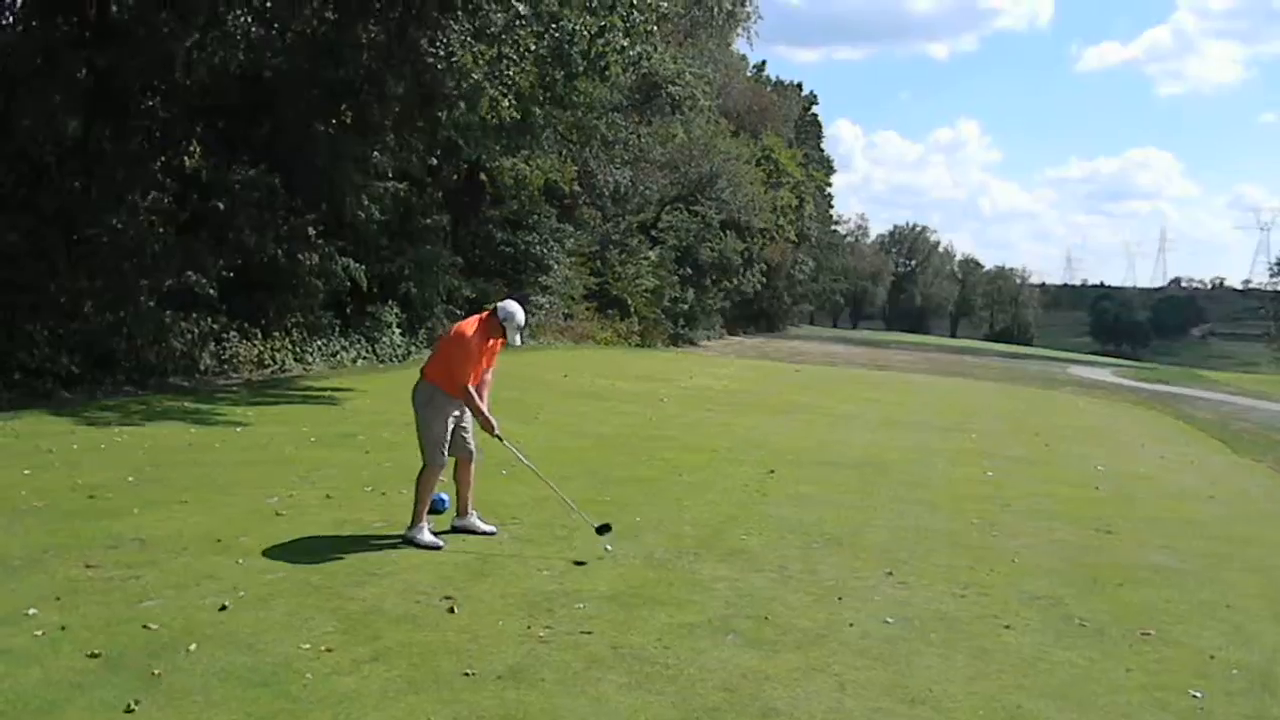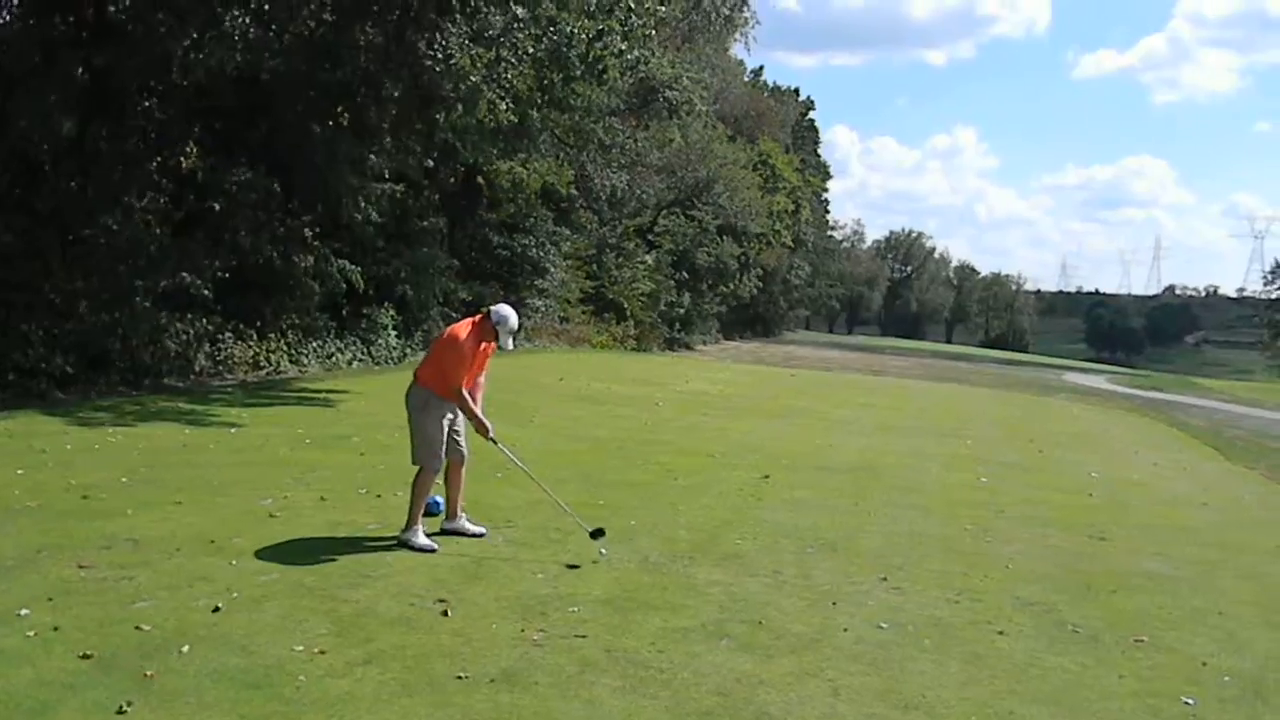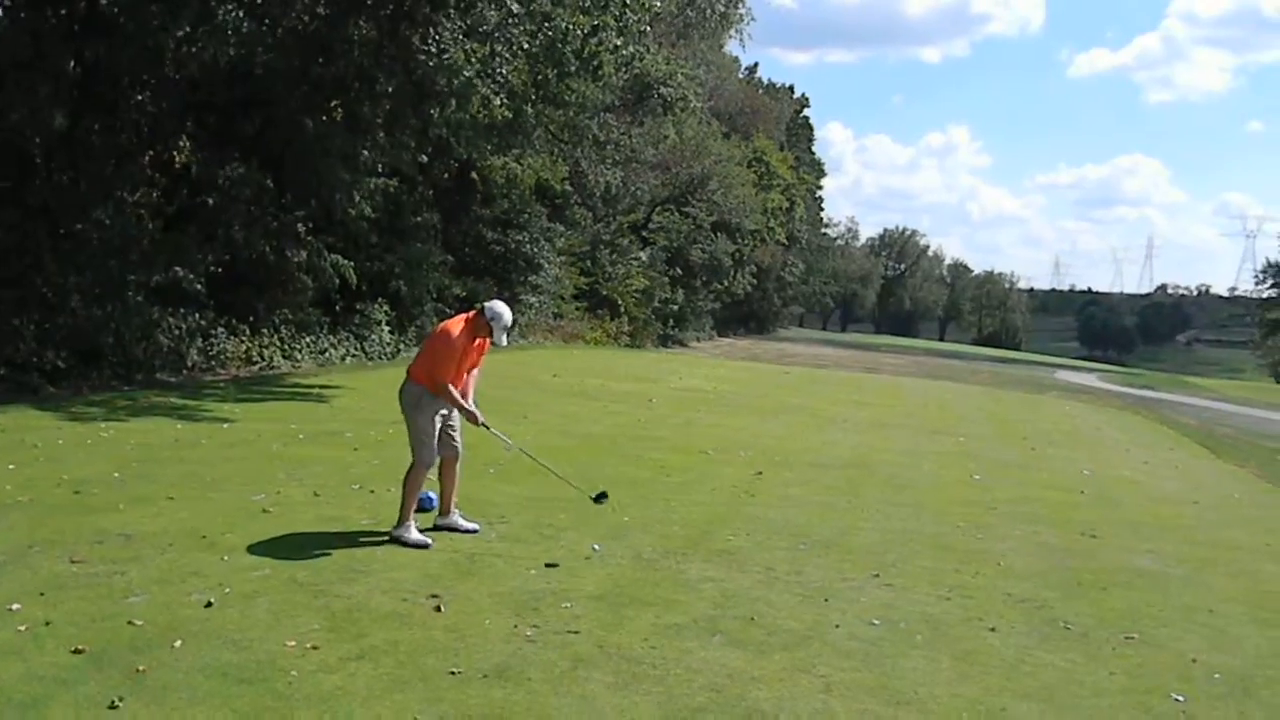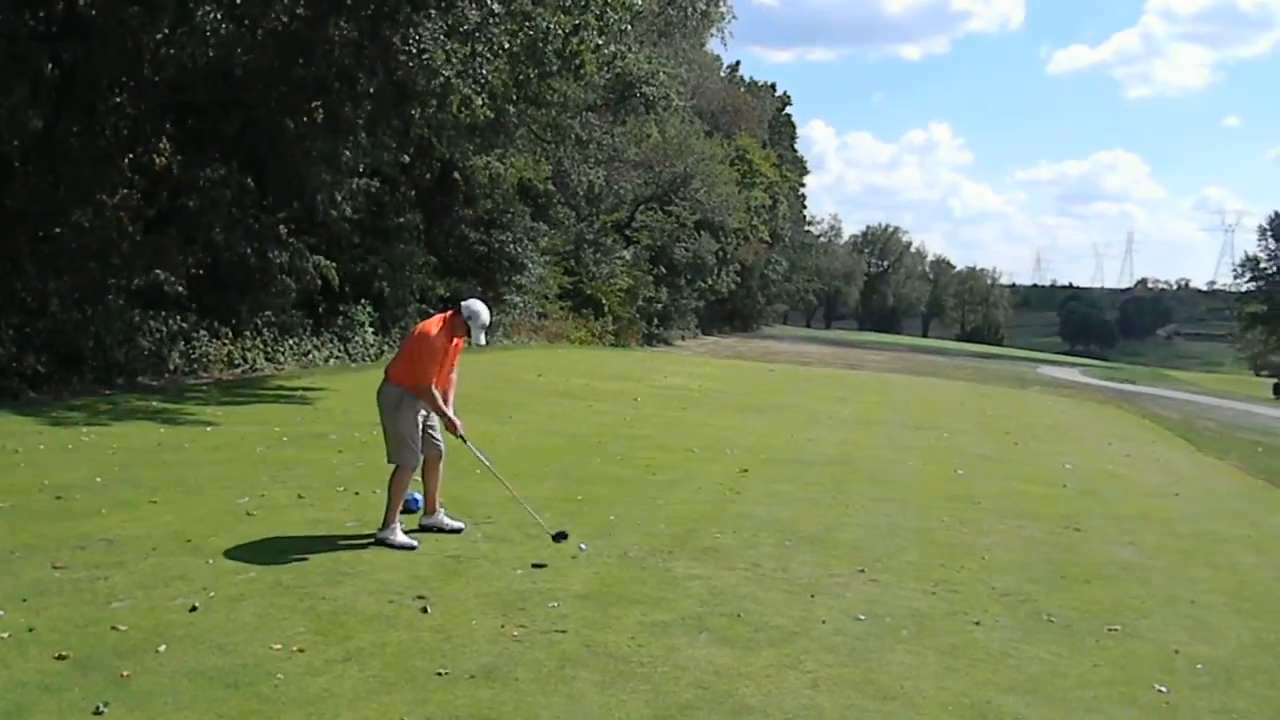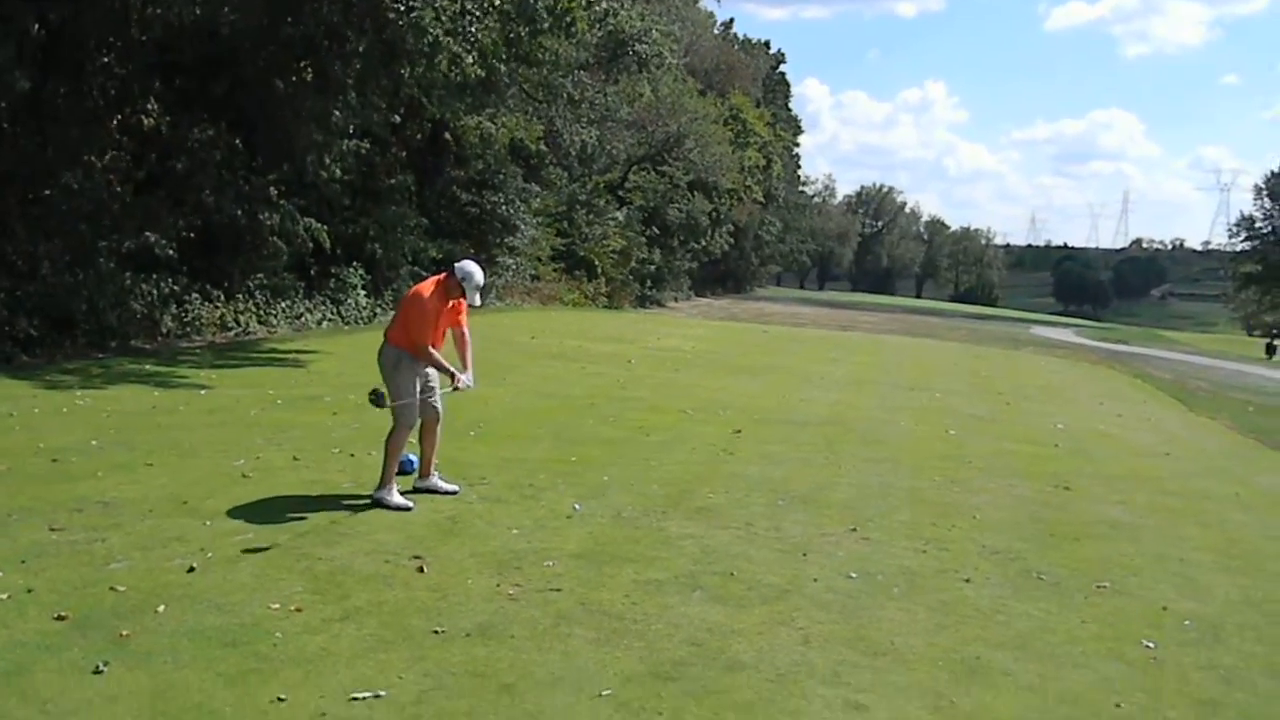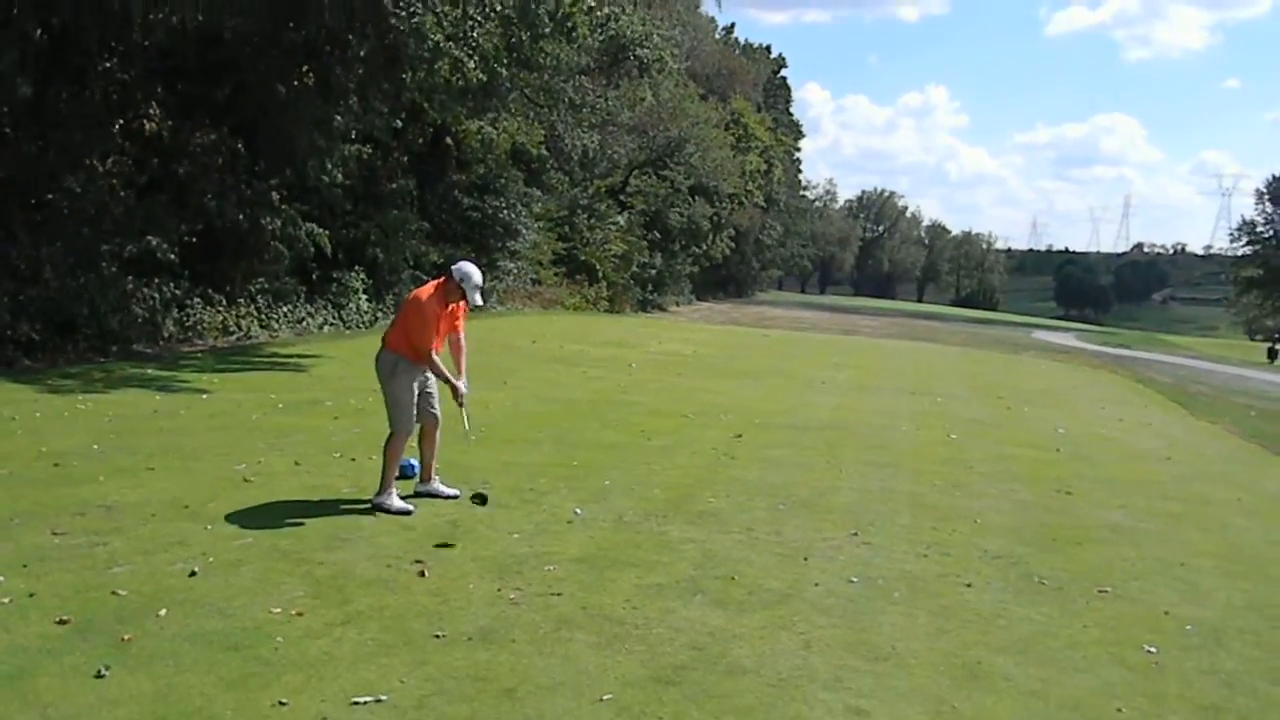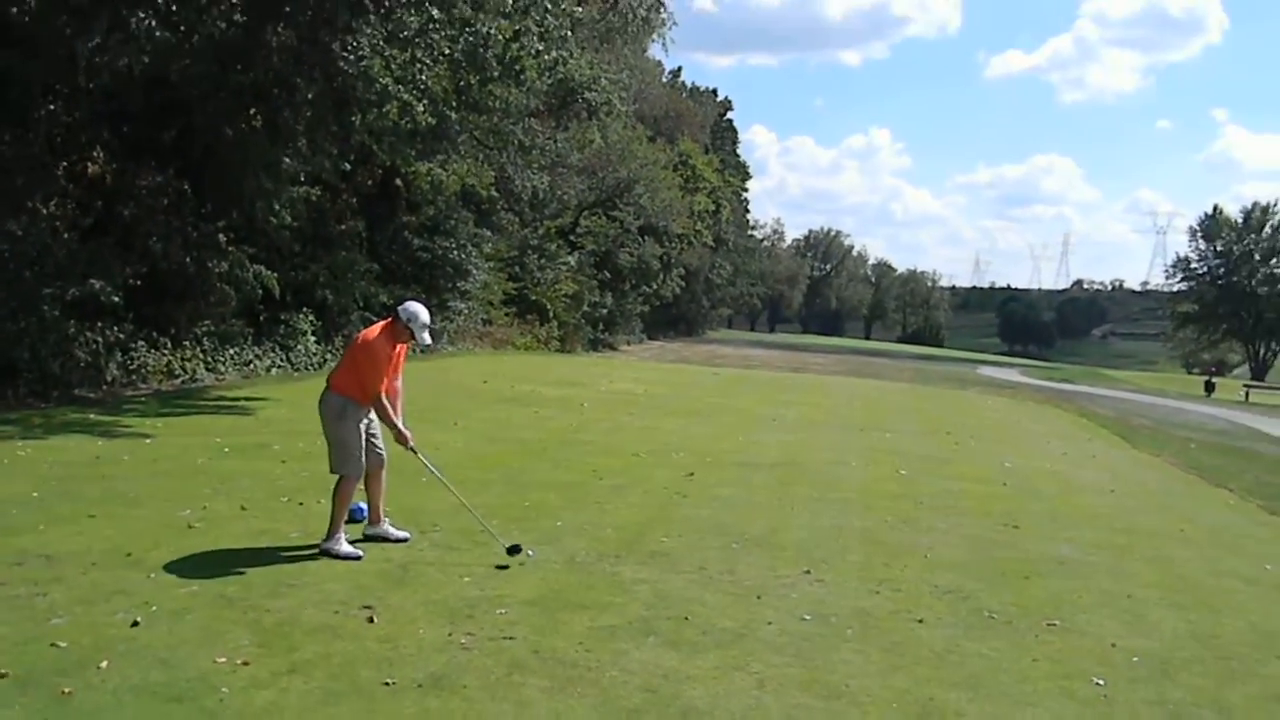
dt=0.3s
person 1, frame 1
left shoulder: (494, 336)
right shoulder: (467, 337)
left elbow: (486, 373)
right elbow: (464, 387)
left wrist: (484, 410)
right wrist: (483, 416)
left hip: (458, 398)
right hip: (434, 396)
left knee: (467, 456)
right knee: (436, 461)
left ankle: (464, 517)
right ankle: (417, 527)
person 1, frame 2
left shoulder: (486, 339)
right shoulder: (460, 340)
left elbow: (479, 376)
right elbow: (458, 390)
left wrist: (478, 413)
right wrist: (477, 420)
left hip: (450, 401)
right hip: (428, 399)
left knee: (458, 459)
right knee: (431, 464)
left ankle: (453, 519)
right ankle: (412, 530)
person 1, frame 3
left shoulder: (481, 335)
right shoulder: (453, 336)
left elbow: (472, 368)
right elbow: (442, 384)
left wrist: (469, 401)
right wrist: (466, 410)
left hip: (444, 396)
right hip: (422, 394)
left knee: (452, 454)
right knee: (424, 459)
left ankle: (447, 515)
right ankle: (404, 525)
person 1, frame 4
left shoulder: (456, 333)
right shoulder: (431, 337)
left elbow: (450, 371)
right elbow: (426, 388)
left wrist: (449, 408)
right wrist: (447, 417)
left hip: (421, 397)
right hip: (400, 396)
left knee: (435, 453)
right knee: (409, 461)
left ankle: (432, 514)
right ankle: (389, 528)
person 1, frame 5
left shoulder: (456, 297)
right shoulder: (424, 298)
left elbow: (461, 333)
right elbow: (423, 347)
left wrist: (467, 371)
right wrist: (451, 372)
left hip: (424, 359)
right hip: (400, 357)
left knee: (433, 416)
right knee: (406, 421)
left ankle: (426, 477)
right ankle: (385, 489)
person 1, frame 6
left shoulder: (456, 301)
right shoulder: (424, 302)
left elbow: (457, 338)
right elbow: (428, 353)
left wrist: (461, 377)
right wrist: (451, 383)
left hip: (422, 364)
right hip: (398, 362)
left knee: (432, 421)
right knee: (402, 427)
left ankle: (427, 481)
right ankle: (385, 493)
person 1, frame 7
left shoulder: (398, 341)
right shoulder: (375, 344)
left elbow: (394, 382)
right elbow: (378, 397)
left wrist: (399, 422)
right wrist: (397, 429)
left hip: (362, 405)
right hip: (342, 405)
left knee: (377, 462)
right knee: (353, 471)
left ankle: (377, 524)
right ankle: (333, 539)
